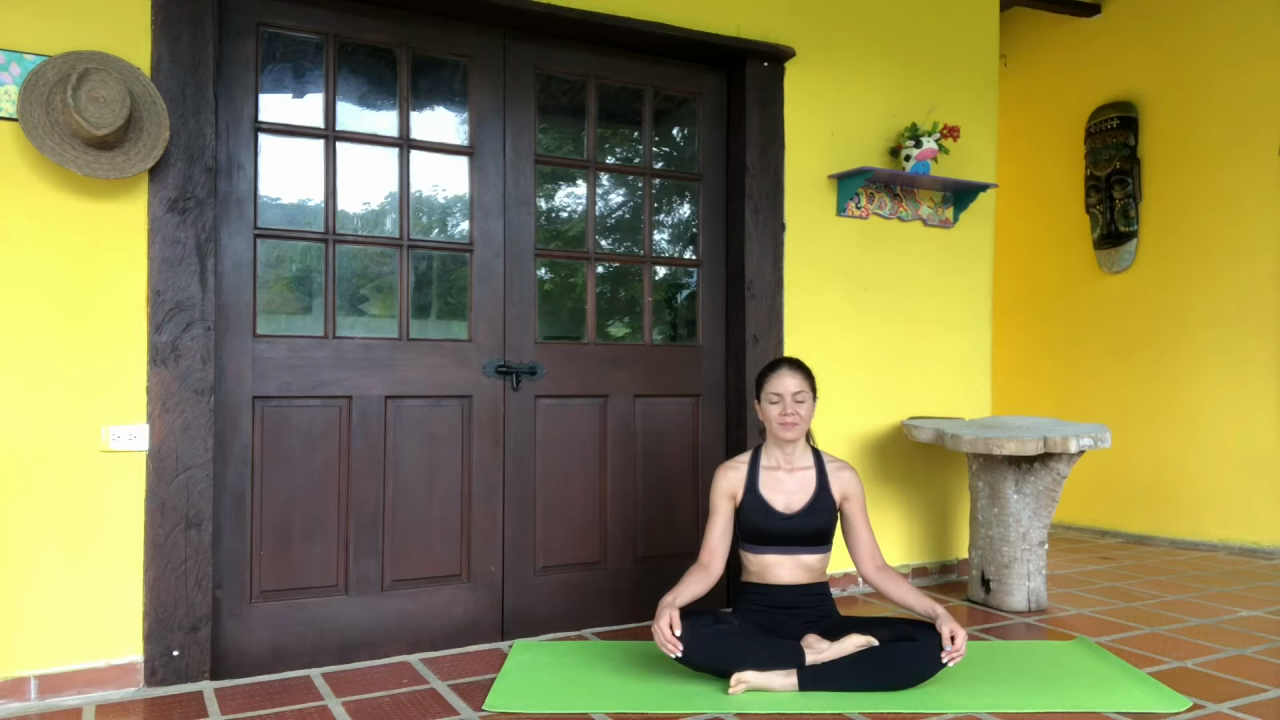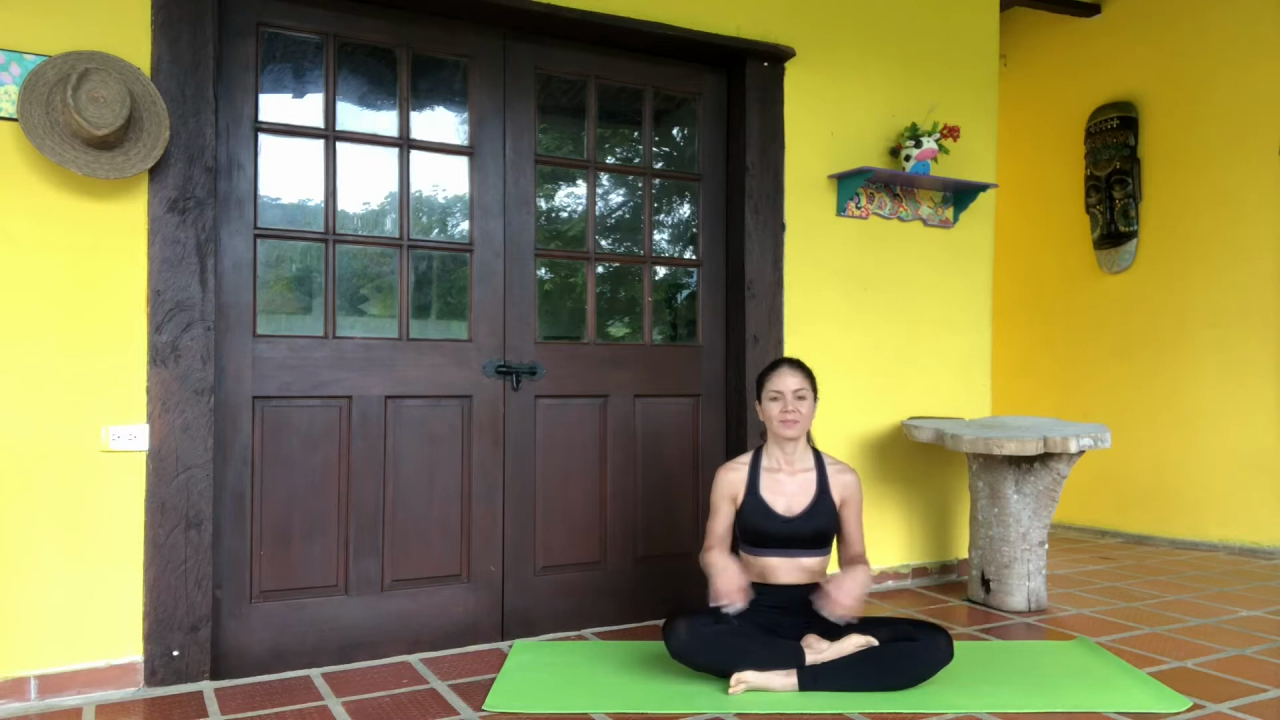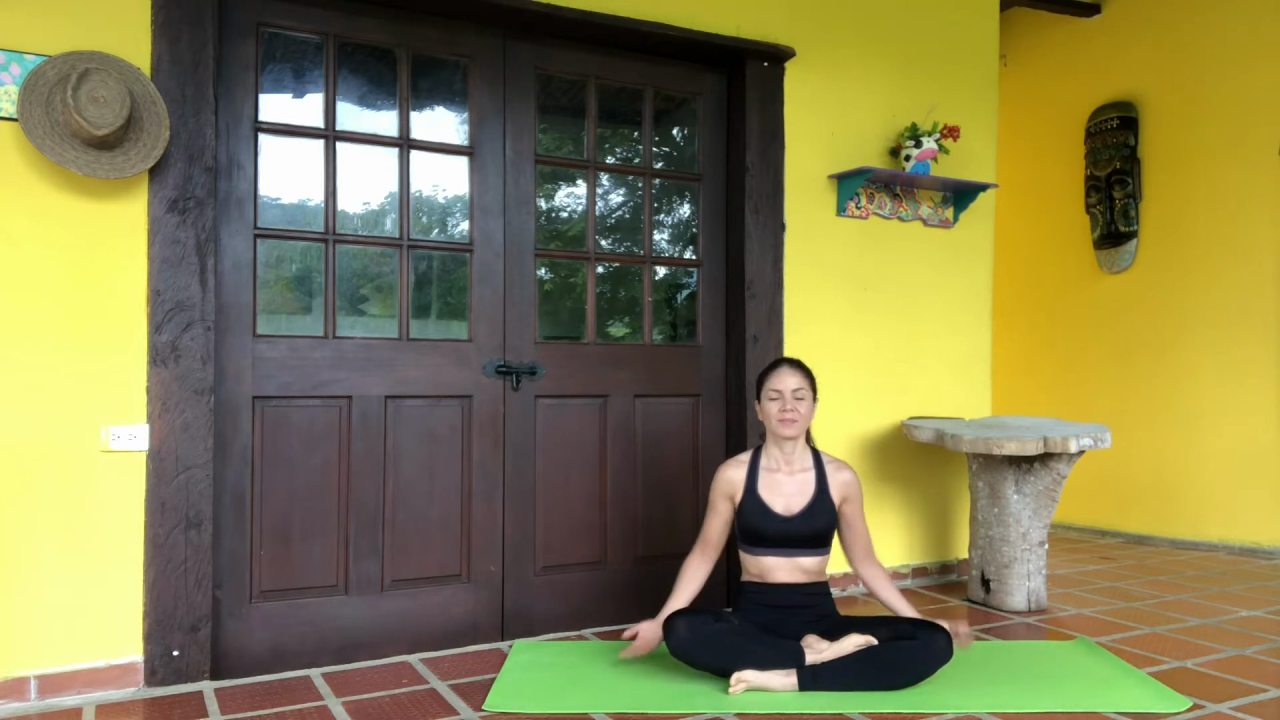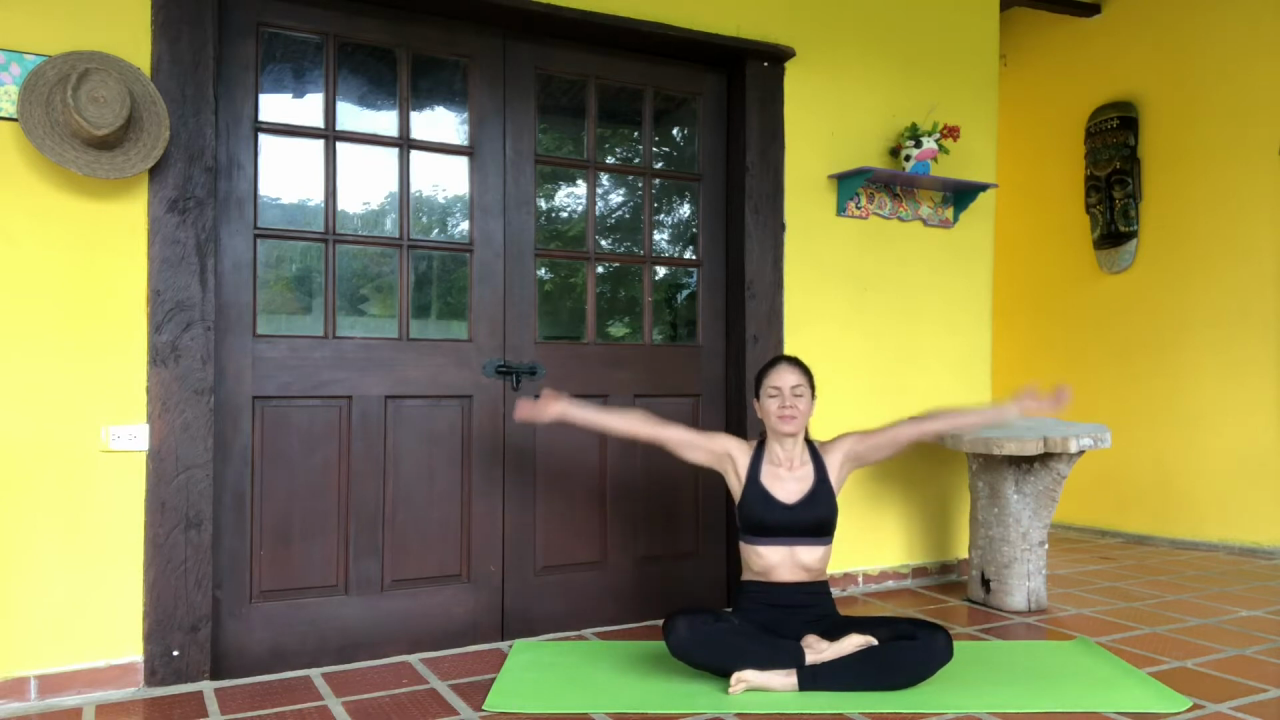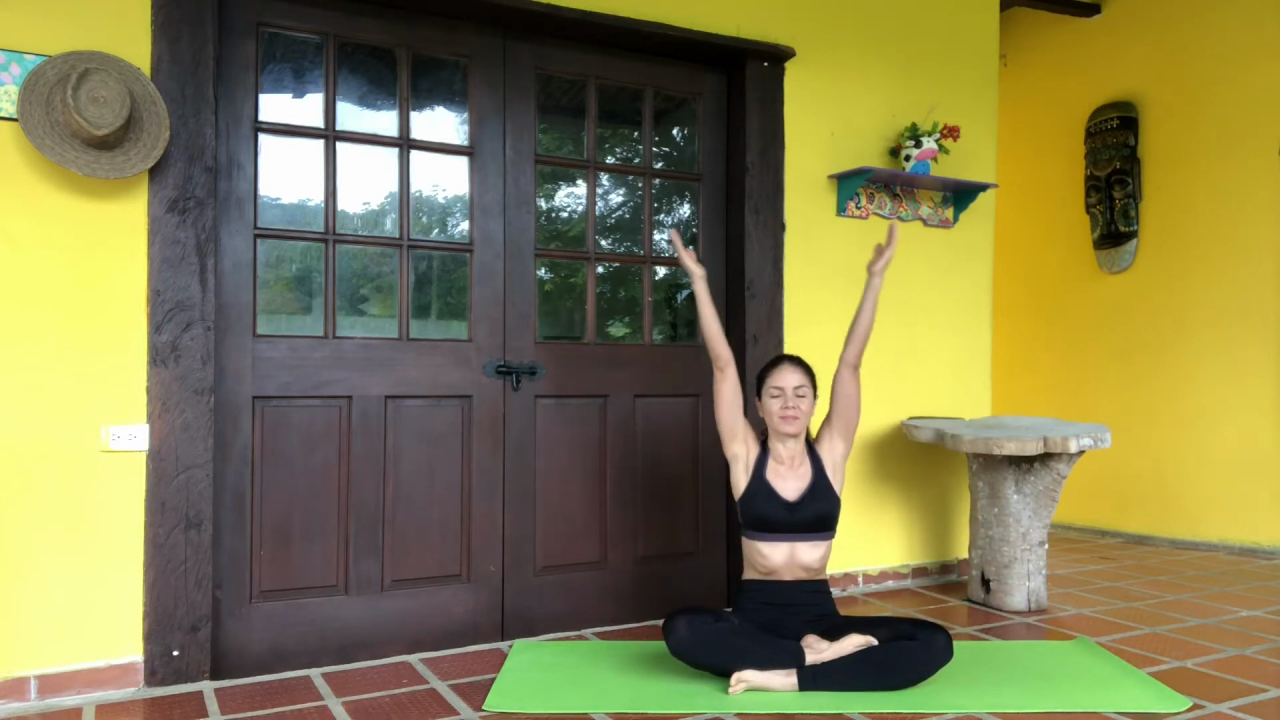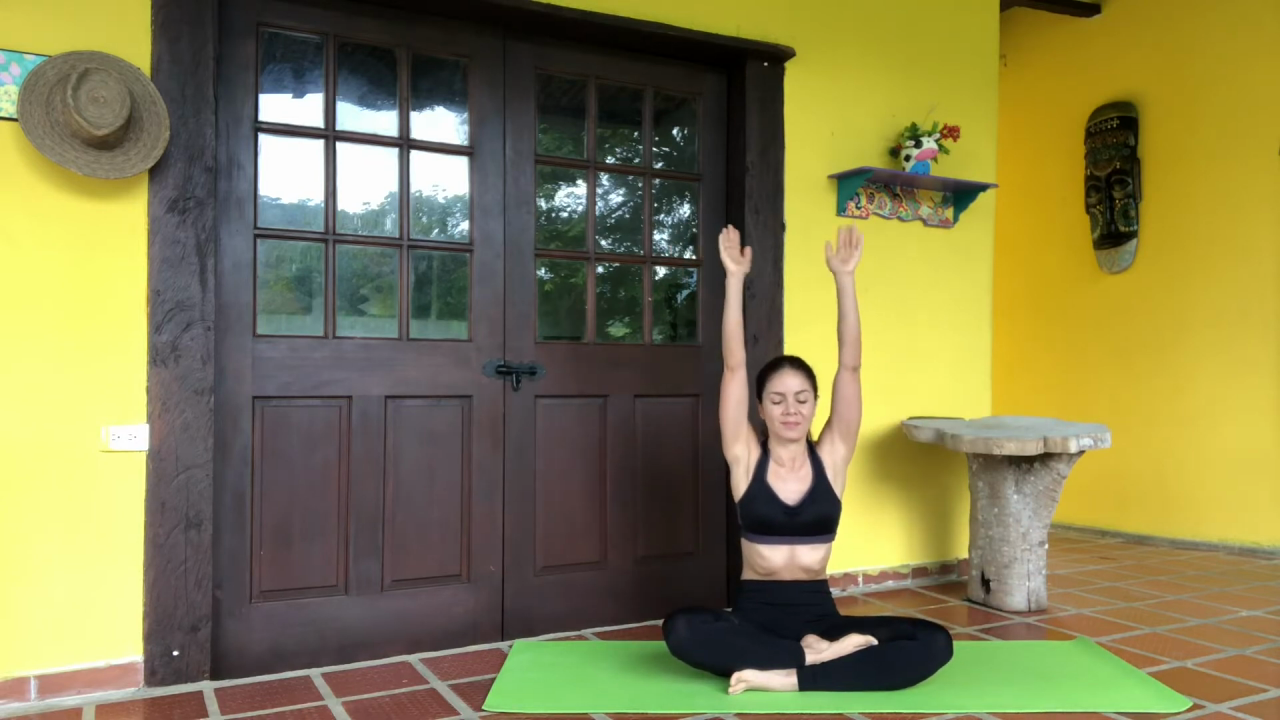
dt=0.7s
person 1, frame 1
left shoulder: (841, 476)
right shoulder: (732, 475)
left elbow: (873, 566)
right elbow: (710, 564)
left wrist: (938, 612)
right wrist: (669, 602)
left hip: (817, 616)
right hip: (754, 616)
left knee: (932, 645)
right knee: (684, 634)
left ankle: (786, 677)
right ankle: (816, 655)
person 1, frame 2
left shoulder: (842, 478)
right shoulder: (733, 476)
left elbow: (854, 556)
right elbow: (713, 550)
left wrist: (858, 573)
right wrist: (718, 560)
left hip: (819, 617)
right hip: (752, 617)
left knee: (935, 644)
right knee: (682, 632)
left ankle: (788, 676)
right ankle: (816, 654)
person 1, frame 3
left shoulder: (840, 477)
right shoulder: (734, 475)
left elbow: (863, 560)
right elbow: (705, 552)
left wrist: (913, 616)
right wrist: (661, 620)
left hip: (818, 615)
right hip: (753, 615)
left knee: (934, 643)
right knee: (683, 631)
left ankle: (786, 676)
right ankle: (816, 655)
person 1, frame 4
left shoulder: (837, 457)
right shoulder: (735, 456)
left elbow: (920, 429)
right elbow: (654, 430)
left wrist: (1011, 408)
right wrist: (569, 410)
left hip: (818, 612)
right hip: (753, 614)
left knee: (934, 643)
right knee: (682, 630)
left ankle: (785, 674)
right ankle: (816, 656)
person 1, frame 5
left shoulder: (830, 455)
right shoulder: (746, 455)
left elbow: (850, 363)
right elbow: (724, 365)
left wrist: (874, 278)
right wrist: (699, 281)
left hip: (819, 613)
right hip: (755, 613)
left knee: (934, 644)
right knee: (682, 629)
left ankle: (788, 675)
right ankle: (816, 655)
person 1, frame 6
left shoulder: (831, 457)
right shoulder: (747, 458)
left elbow: (849, 367)
right elbow: (734, 367)
left wrist: (844, 278)
right wrist: (735, 280)
left hip: (819, 613)
right hip: (754, 614)
left knee: (934, 644)
right knee: (682, 629)
left ankle: (787, 675)
right ankle: (816, 657)
